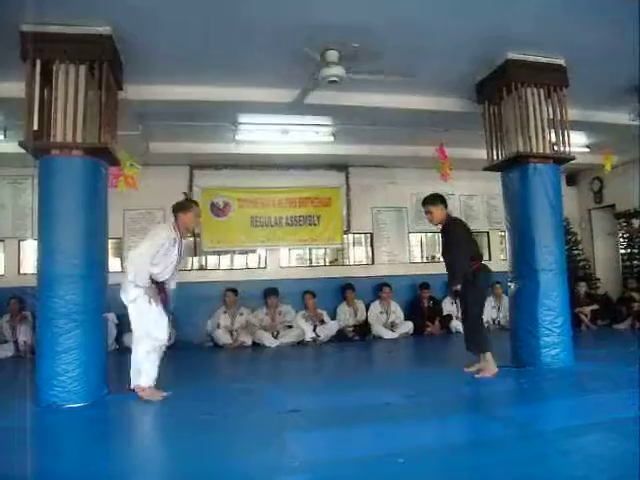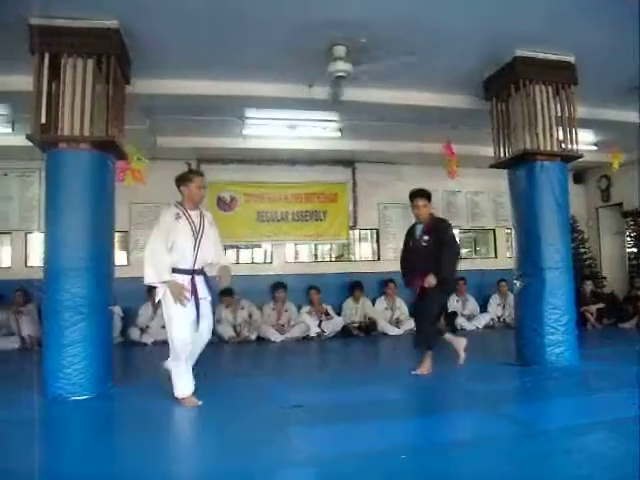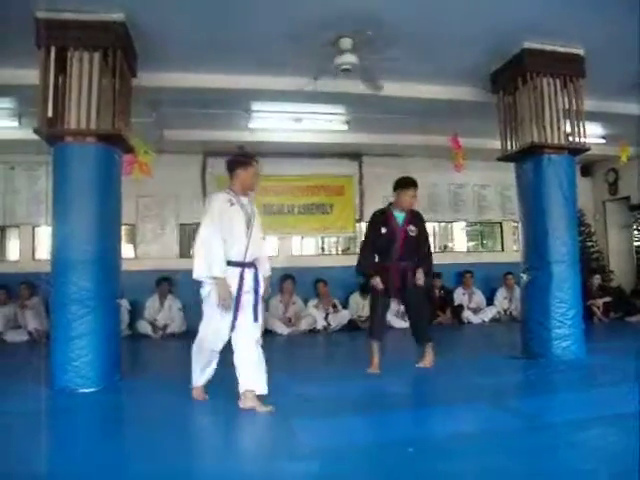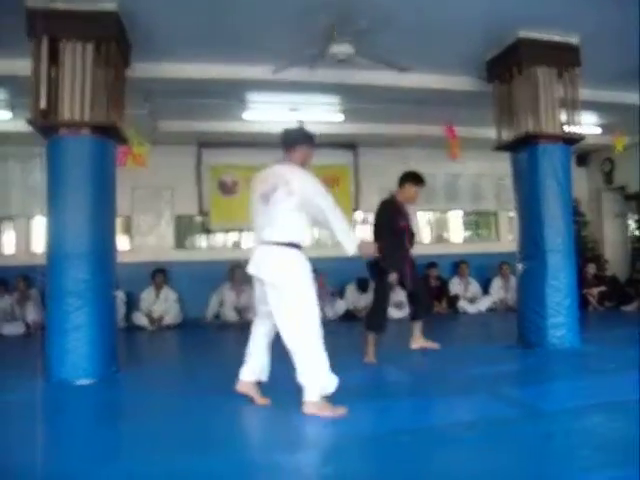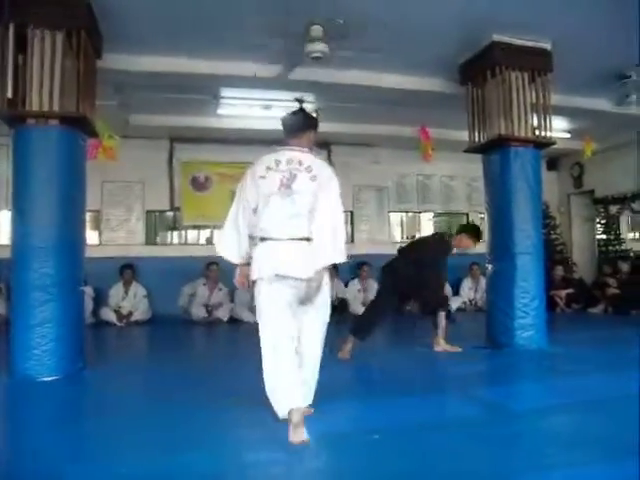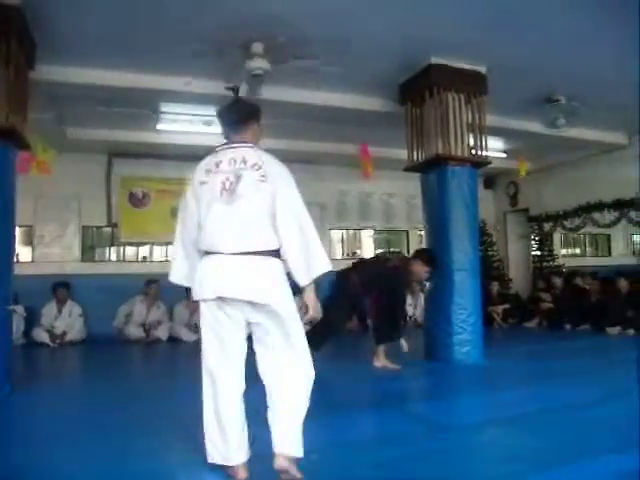
dt=0.5s
person 1, frame 1
left shoulder: (181, 239)
right shoulder: (164, 233)
right elbow: (138, 257)
left wrist: (165, 289)
right wrist: (146, 286)
left hip: (154, 288)
right hip: (141, 288)
left knee: (153, 336)
right knee: (155, 336)
left ankle: (145, 383)
right ankle: (144, 385)
person 1, frame 2
left shoulder: (206, 218)
right shoulder: (170, 216)
left elbow: (214, 247)
right elbow: (155, 250)
left wrist: (222, 266)
right wrist: (169, 282)
left hip: (198, 282)
right hip: (175, 282)
left knee: (203, 332)
right knee: (182, 338)
left ankle: (175, 367)
right ankle: (184, 391)
person 1, frame 3
left shoulder: (249, 205)
right shoulder: (219, 202)
right elbow: (208, 243)
left wrist: (264, 275)
right wrist: (220, 281)
left hip: (248, 276)
right hip: (224, 276)
left knee: (249, 335)
right knee: (213, 334)
left ankle: (249, 394)
right ankle: (199, 381)
person 1, frame 4
left shoulder: (262, 178)
right shoulder: (302, 179)
right elbow: (328, 213)
right wrist: (356, 244)
left hip: (265, 255)
right hip: (287, 260)
left knee: (266, 322)
right knee: (303, 327)
left ankle: (248, 379)
right ankle: (314, 399)
person 1, frame 5
left shoulder: (260, 167)
right shoulder: (321, 170)
left elbow: (241, 216)
right elbow: (328, 222)
left wrist: (241, 262)
right wrist: (321, 267)
left hip: (269, 256)
right hip: (307, 257)
left knee: (276, 340)
right knee: (309, 337)
left ankle: (294, 413)
right ankle: (300, 405)
person 1, frame 6
left shoulder: (202, 171)
right shoulder: (270, 167)
left elbow: (187, 233)
right elbow: (295, 226)
left wrist: (194, 282)
right wrist: (308, 283)
left hip: (216, 275)
right hip: (263, 273)
left knee: (222, 372)
right knee: (291, 362)
person 2, frame 1
left shoulder: (454, 226)
right shoulder: (448, 228)
left elbow: (461, 255)
left wrist: (458, 280)
right wrist: (457, 280)
left hip: (473, 277)
right hip: (470, 278)
left knee: (471, 319)
right knee: (471, 319)
left ankle: (489, 364)
right ankle: (483, 361)
person 2, frame 2
left shoulder: (441, 226)
right shoulder: (412, 231)
left elbow: (451, 252)
right elbow: (406, 259)
left wrist: (437, 275)
right wrist: (411, 281)
left hip: (439, 282)
right hip: (421, 282)
left knee: (426, 319)
right knee: (422, 319)
left ankle: (427, 361)
right ankle: (456, 341)
person 2, frame 3
left shoulder: (416, 218)
right shoulder: (380, 217)
left elbow: (424, 247)
right elbow: (368, 247)
left wrist: (423, 269)
right wrist: (372, 273)
left hip: (409, 274)
right hip: (384, 273)
left knee: (419, 312)
right knee: (378, 314)
left ankle: (428, 352)
right ankle: (375, 360)
person 2, frame 4
left shoulder: (402, 209)
right shoulder: (387, 208)
right elbow: (384, 240)
left wrist: (404, 262)
right wrist: (390, 268)
left hip: (404, 262)
right hip: (388, 265)
left knee: (420, 296)
right knee: (381, 303)
left ankle: (417, 338)
right ankle: (370, 349)
person 2, frame 5
left shoulder: (444, 242)
right shoulder: (441, 246)
left elbow: (436, 278)
right elbow: (433, 278)
right wrist: (440, 310)
left hip: (413, 275)
right hip: (397, 275)
left knee: (441, 302)
right knee: (380, 307)
left ankle: (440, 342)
right ankle: (347, 346)
person 2, frame 6
left shoulder: (402, 263)
right shoulder: (401, 274)
right elbow: (398, 306)
right wrist: (399, 335)
left hip: (360, 287)
right hip: (350, 287)
left knee: (383, 315)
right knee: (332, 321)
left ankle: (379, 357)
